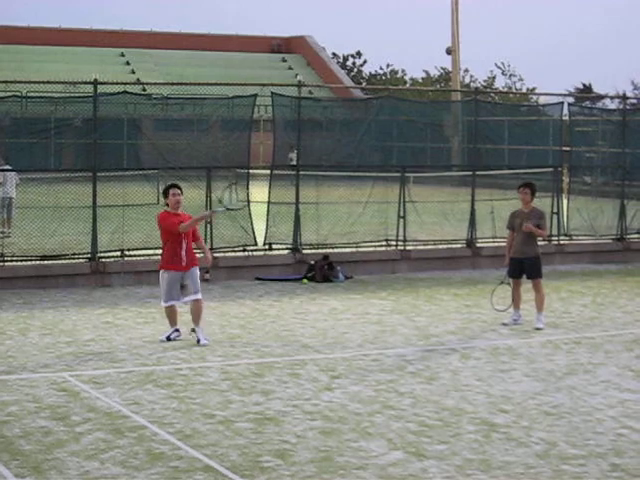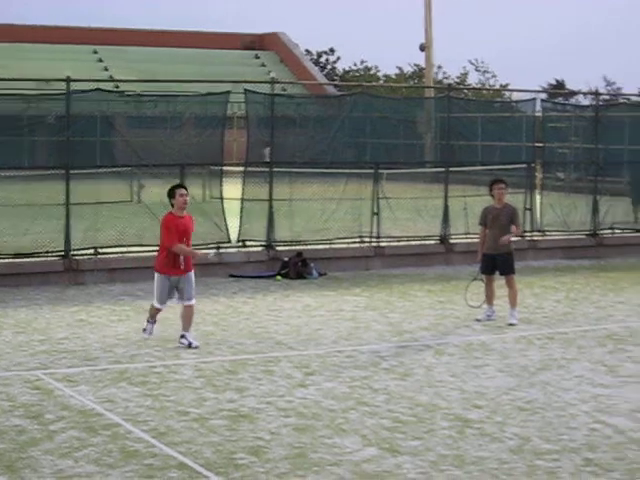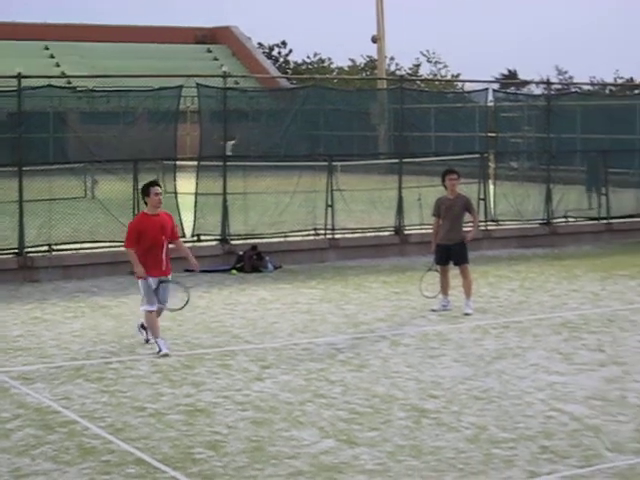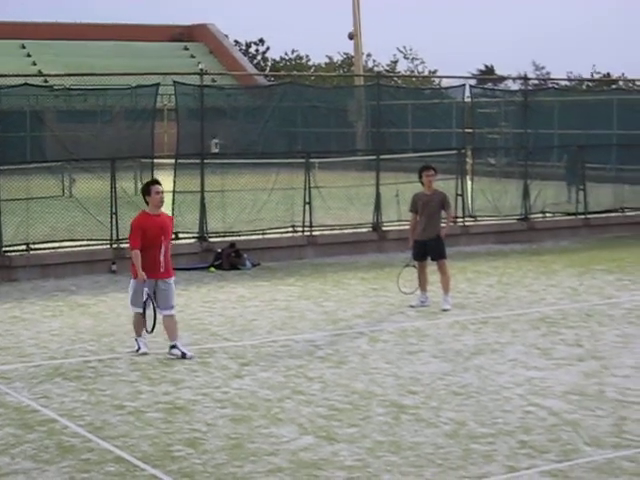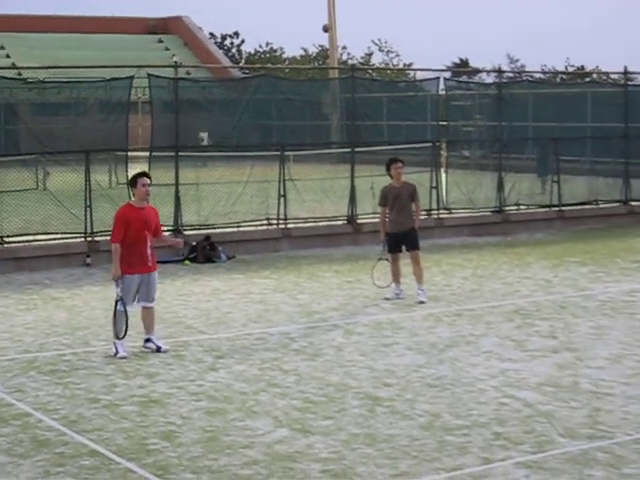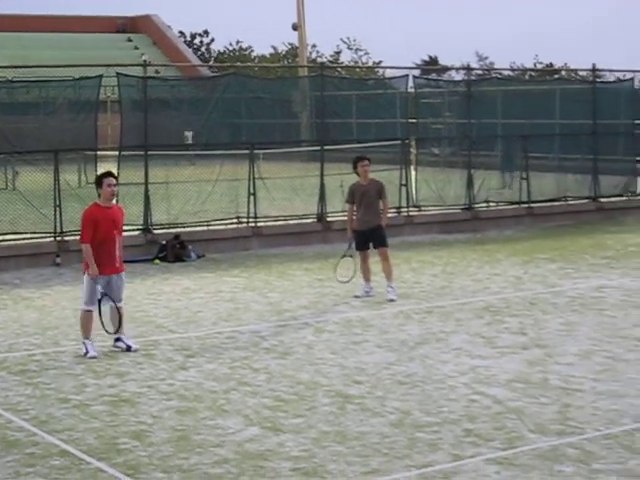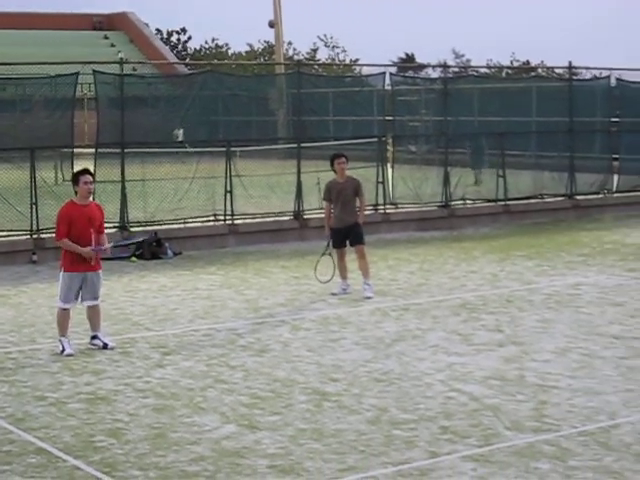
dt=0.5s
person 1, frame 1
left shoulder: (189, 217)
right shoulder: (163, 217)
left elbow: (197, 238)
right elbow: (181, 228)
left wrist: (206, 252)
right wrist: (200, 218)
left hip: (190, 265)
right hip: (170, 267)
left knee: (196, 298)
right knee: (168, 302)
left ankle: (197, 329)
right ankle: (174, 330)
person 1, frame 2
left shoulder: (189, 219)
right shoulder: (167, 221)
right elbow: (174, 246)
right wrist: (194, 253)
left hip: (186, 269)
right hip: (166, 270)
left knee: (189, 303)
right knee: (160, 303)
left ankle: (185, 335)
right ankle: (151, 320)
person 1, frame 3
left shoulder: (168, 217)
right shoulder: (138, 222)
left elbow: (176, 240)
right elbow: (129, 247)
left wrist: (191, 258)
right wrist: (137, 266)
left hip: (164, 270)
right hip: (147, 273)
left knee: (160, 307)
right knee: (151, 308)
left ankle: (145, 326)
right ankle: (159, 343)
person 1, frame 4
left shoulder: (168, 219)
right shoulder: (139, 221)
right elbow: (135, 249)
right wrist: (139, 271)
left hip: (165, 274)
right hip: (145, 275)
left knee: (169, 311)
right knee: (140, 310)
left ankle: (174, 345)
right ankle: (140, 339)
person 1, frame 5
left shoulder: (153, 212)
right shoulder: (123, 213)
left elbow: (157, 235)
right elbow: (116, 242)
left wrist: (174, 241)
right wrist: (116, 266)
left hip: (149, 267)
right hip: (128, 270)
left knee: (148, 304)
right knee: (122, 306)
left ankle: (149, 339)
right ankle: (118, 343)
person 1, frame 6
left shoulder: (119, 211)
right shoulder: (90, 213)
right elbow: (85, 243)
right wrist: (92, 266)
left hip: (116, 268)
right hip: (96, 270)
left knee: (117, 303)
right knee: (88, 306)
left ankle: (119, 338)
right ankle: (86, 343)
person 1, frame 7
left shoulder: (98, 209)
right shoulder: (66, 210)
right elbow: (61, 239)
left wrist: (105, 247)
right wrist: (82, 250)
left hip: (94, 265)
right hip: (71, 267)
left knee: (94, 302)
right knee: (65, 305)
left ankle: (96, 336)
right ankle: (63, 340)
person 2, frame 1
left shoulder: (539, 214)
right shoulder: (514, 215)
left elbow: (544, 234)
right elbow: (510, 236)
left wrist: (533, 229)
right wrist: (507, 255)
left hip: (532, 255)
right hip: (516, 255)
left knee: (537, 285)
right knee: (516, 284)
left ankle: (540, 317)
right ankle: (516, 315)
person 2, frame 2
left shoulder: (511, 210)
right shoulder: (487, 210)
left elbow: (519, 230)
right elbow: (483, 232)
left wrist: (509, 237)
right wrist: (480, 251)
left hip: (505, 251)
right hip: (488, 251)
left knee: (510, 281)
right knee: (488, 280)
left ankle: (513, 313)
right ankle: (490, 311)
person 2, frame 3
left shoulder: (464, 200)
right shoulder: (440, 201)
left elbow: (475, 216)
right elbow: (436, 223)
left wrist: (473, 232)
right wrist: (433, 242)
left hip: (458, 241)
right hip: (442, 242)
left knee: (464, 271)
right knee: (443, 271)
left ankle: (468, 303)
right ankle: (445, 301)
person 2, frame 4
left shoulder: (441, 196)
right shoulder: (417, 197)
left elbow: (449, 214)
right elbow: (414, 219)
left wrist: (445, 229)
right wrist: (411, 238)
left hip: (435, 237)
right hip: (419, 238)
left knee: (442, 266)
right knee: (421, 267)
left ankle: (446, 298)
right ankle: (423, 297)
person 2, frame 5
left shoulder: (411, 187)
right shoulder: (385, 190)
left elbow: (417, 206)
right elbow: (383, 212)
left wrist: (417, 221)
right wrist: (382, 231)
left hip: (409, 229)
right hip: (392, 231)
left knee: (415, 258)
right knee: (394, 259)
left ankle: (421, 290)
right ankle: (398, 290)
person 2, frame 6
left shoulder: (378, 185)
right shoulder: (353, 188)
left elbow: (385, 203)
right elbow: (351, 209)
left wrist: (384, 219)
right wrist: (349, 228)
left hip: (376, 226)
right hip: (360, 228)
left knee: (384, 255)
right knee: (363, 257)
left ankle: (390, 287)
right ankle: (368, 287)
person 2, frame 7
left shoulder: (355, 182)
right shoulder: (330, 185)
left elbow: (362, 201)
right elbow: (328, 206)
left wrist: (361, 217)
right wrist: (327, 226)
left hip: (353, 223)
right hip: (337, 225)
left knee: (361, 253)
right knee: (340, 255)
left ankle: (367, 285)
right ankle: (344, 285)
